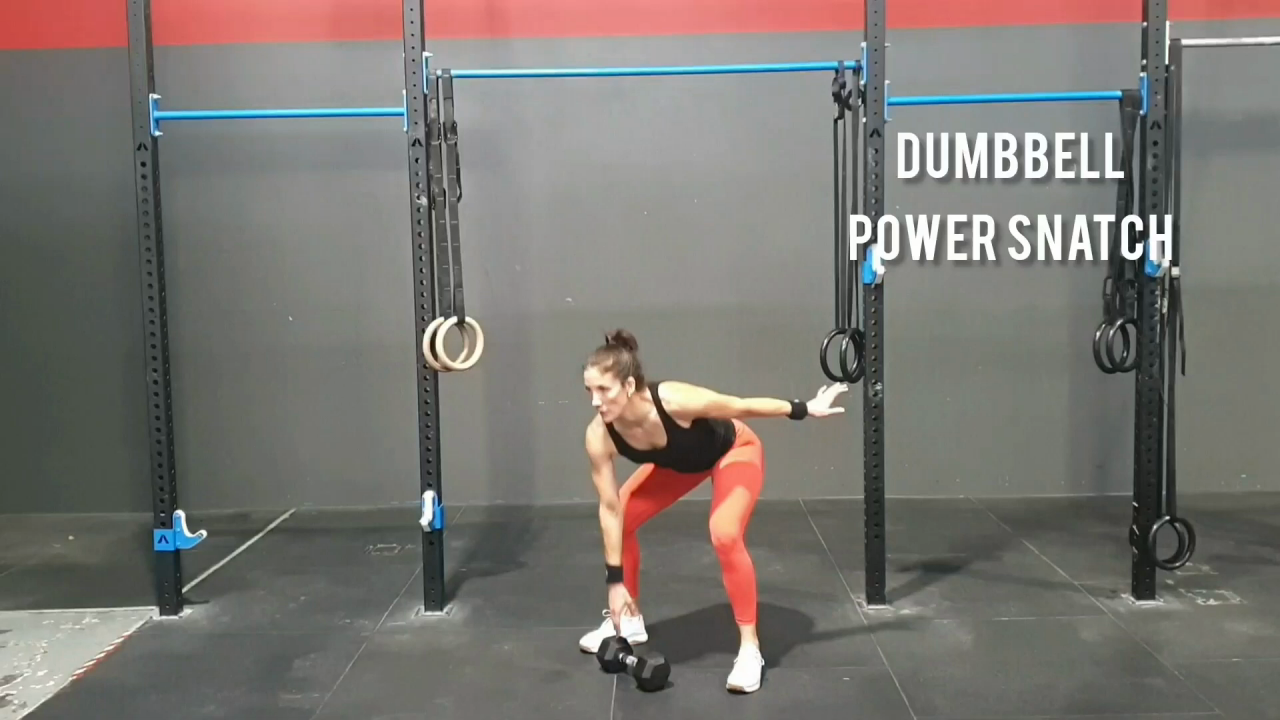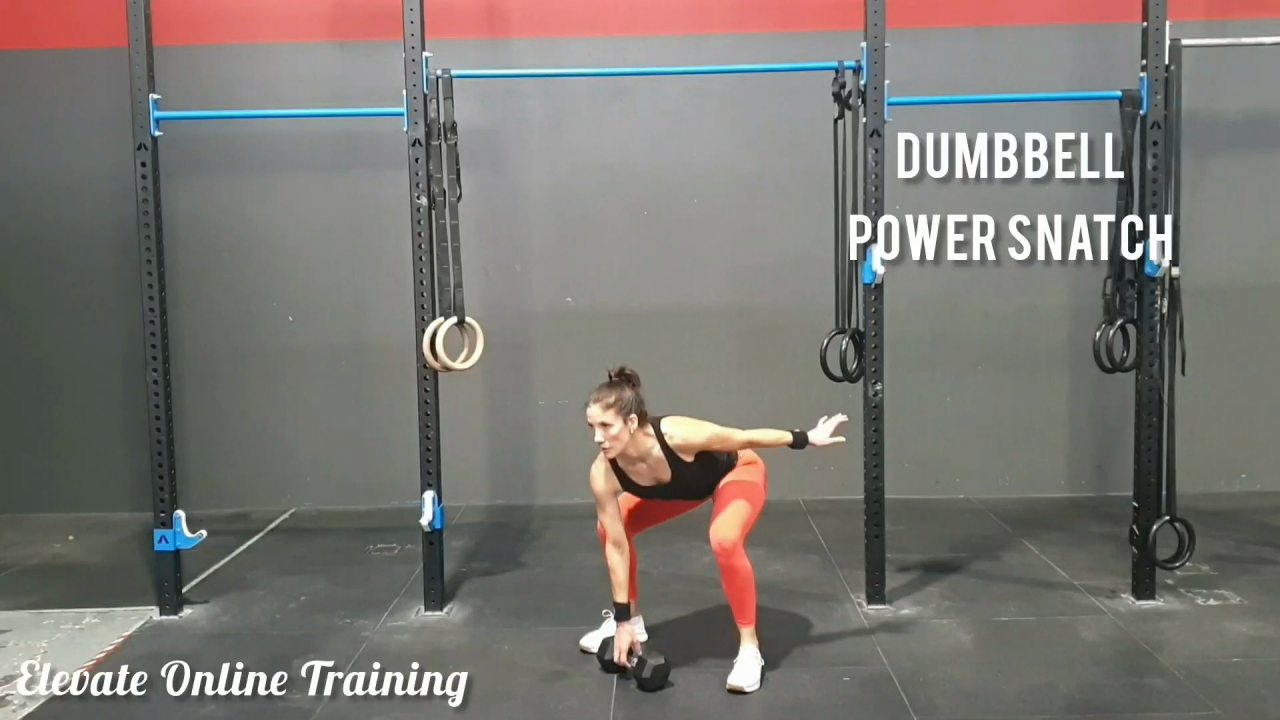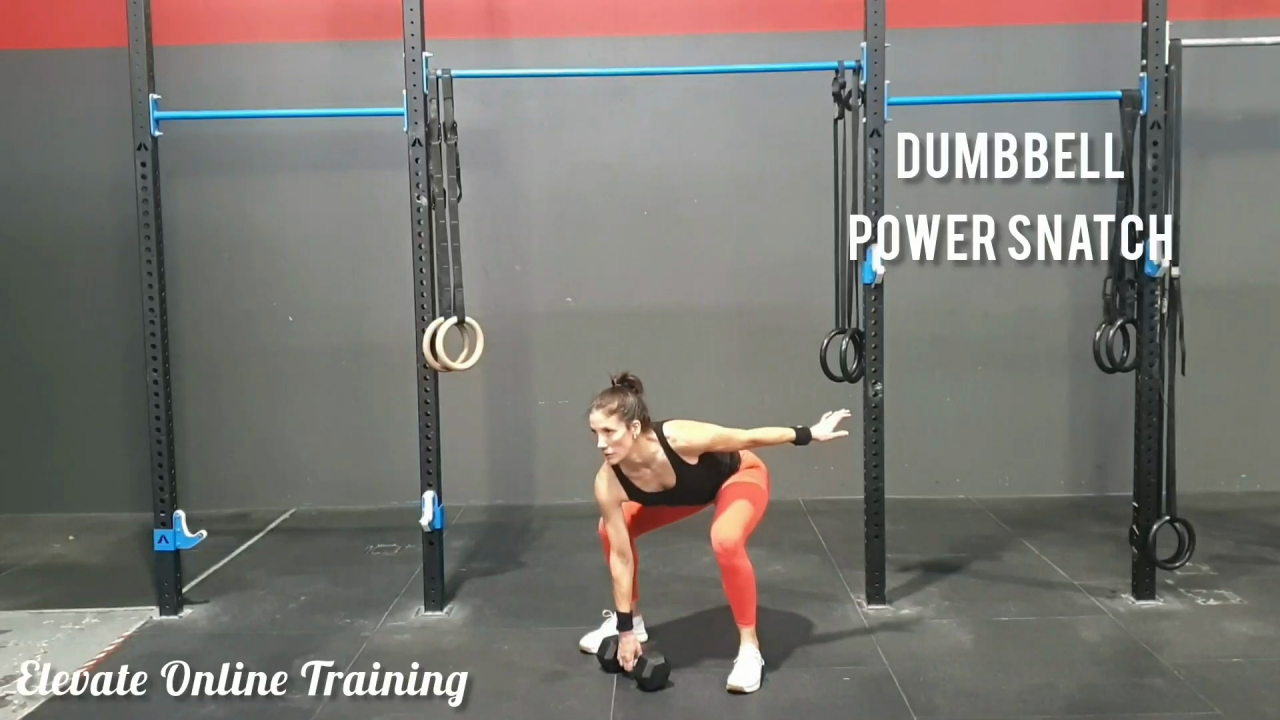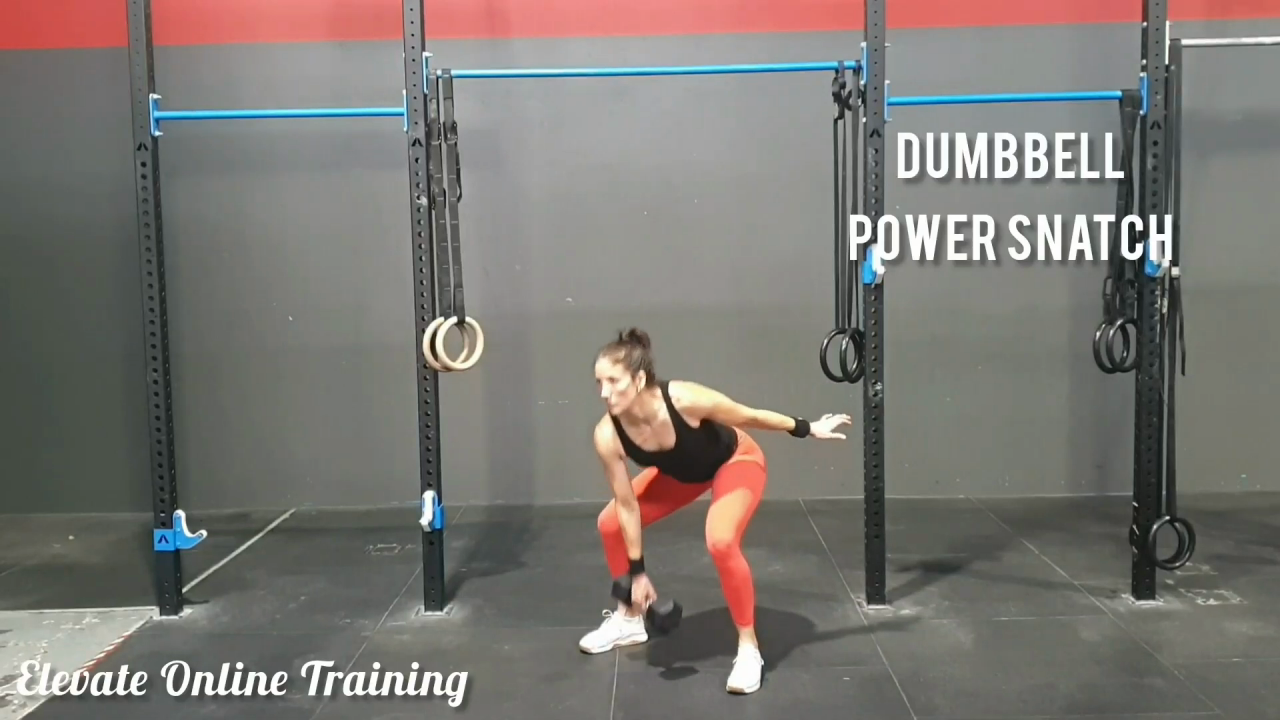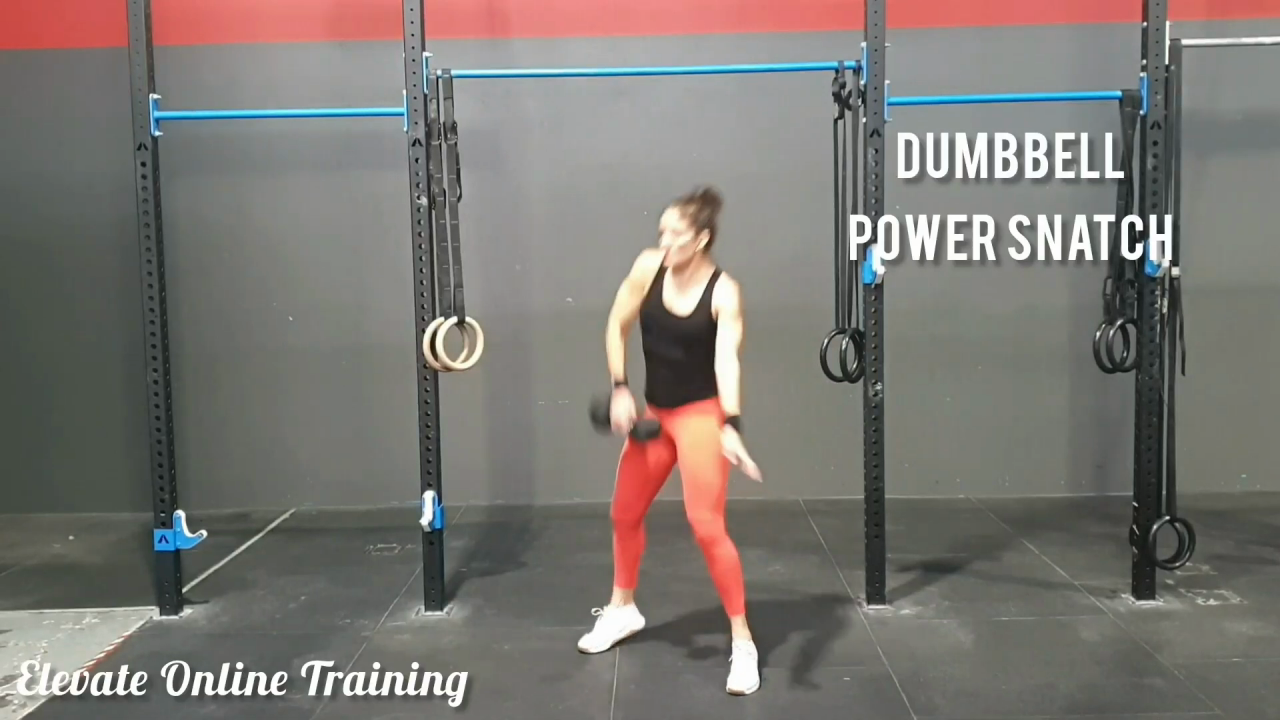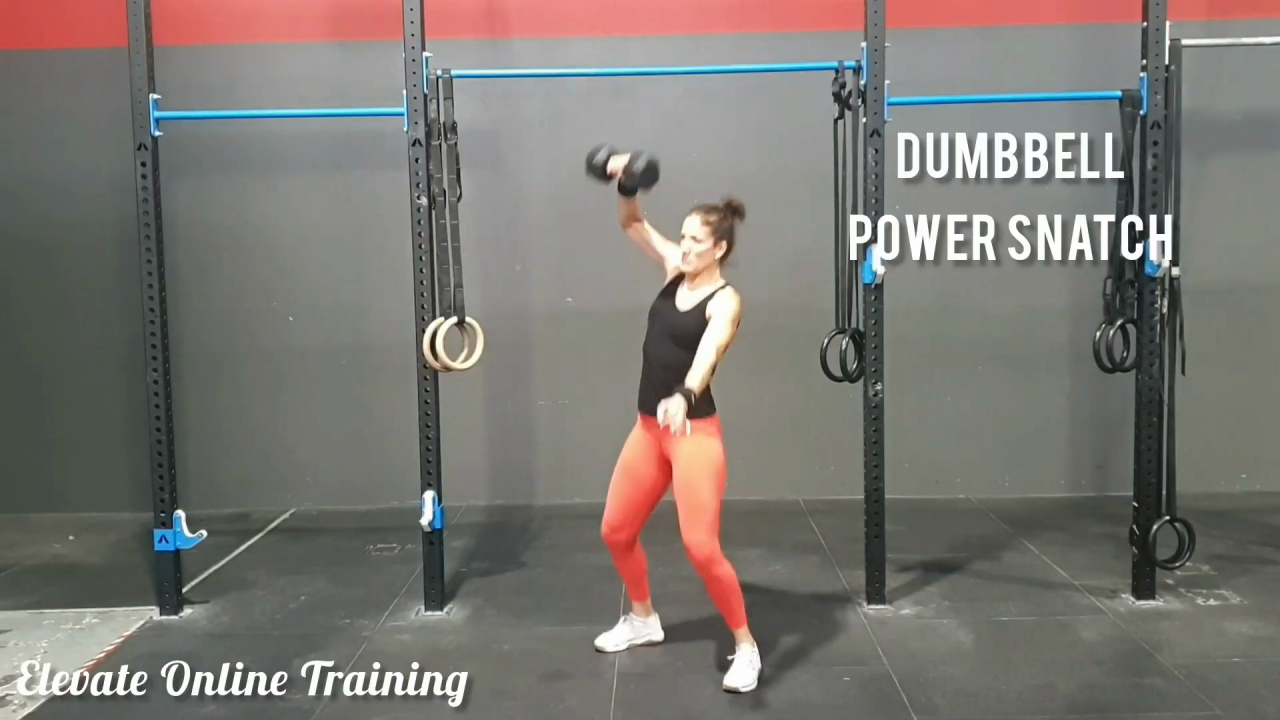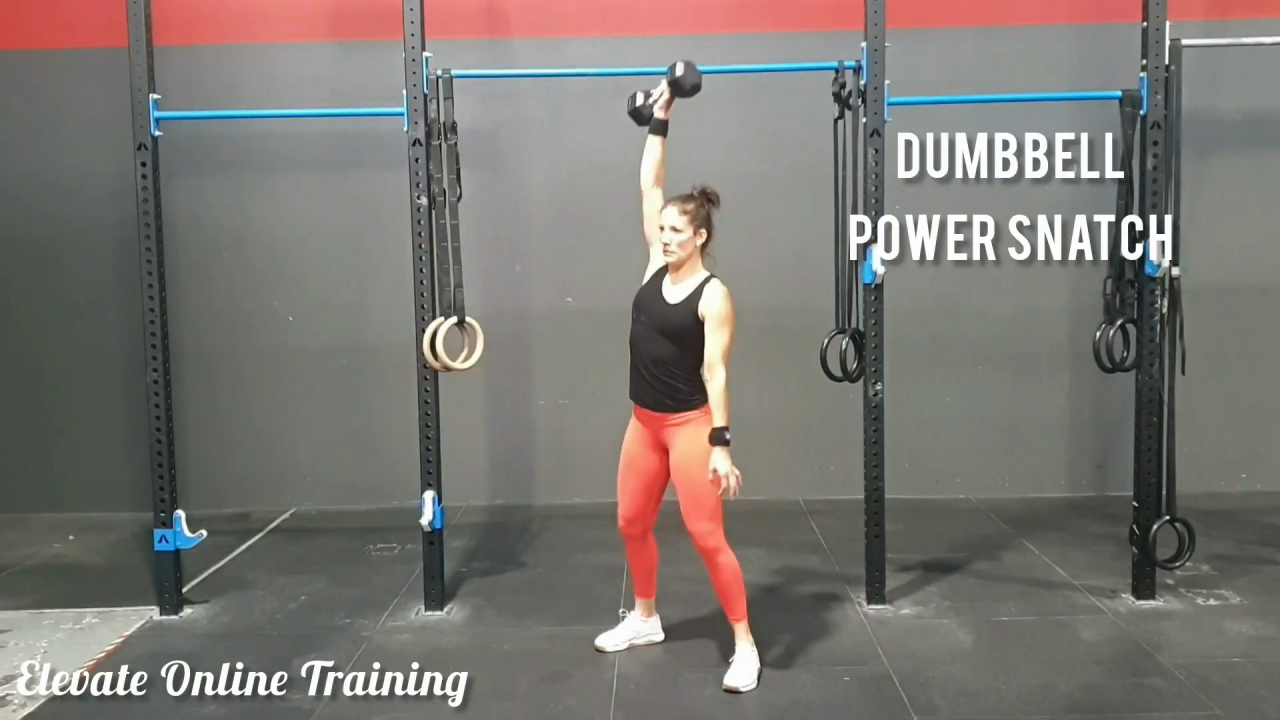
dt=0.3s
person 1, frame 1
left shoulder: (674, 401)
right shoulder: (599, 438)
left elbow: (742, 407)
right elbow: (610, 510)
left wrist: (805, 409)
right wrist: (614, 582)
left hip: (734, 449)
right hip: (680, 462)
left knee: (724, 534)
right knee: (624, 517)
left ankle: (750, 646)
right ankle: (630, 619)
person 1, frame 2
left shoulder: (677, 435)
right shoulder: (603, 473)
left elbow: (745, 438)
right elbow: (615, 545)
left wrist: (805, 439)
right wrist: (622, 619)
left hip: (738, 470)
right hip: (686, 485)
left knee: (724, 540)
right knee: (608, 528)
left ankle: (749, 648)
right ankle: (634, 619)
person 1, frame 3
left shoulder: (680, 439)
right shoulder: (608, 482)
left elbow: (748, 438)
right elbow: (622, 553)
left wrist: (807, 434)
right wrist: (626, 627)
left hip: (741, 475)
right hip: (691, 492)
left knee: (726, 540)
right knee: (610, 531)
left ankle: (750, 647)
right ankle: (626, 618)
person 1, frame 4
left shoulder: (684, 399)
right shoulder: (607, 435)
left elbow: (749, 417)
right elbow: (627, 504)
left wrist: (806, 429)
right wrist: (638, 572)
left hip: (736, 462)
right hip: (681, 474)
left knee: (720, 541)
right knee: (610, 524)
left ankle: (748, 648)
right ankle: (629, 618)
person 1, frame 5
left shoulder: (722, 291)
right shoulder: (651, 268)
left elbow: (727, 361)
right elbow: (617, 328)
left wrist: (732, 428)
right wrist: (619, 390)
left hip: (701, 417)
right hip: (652, 416)
left knee: (706, 527)
right knee: (625, 515)
left ankle: (742, 643)
right ankle: (623, 611)
person 1, frame 6
left shoulder: (726, 301)
right shoulder: (676, 270)
left elbow: (707, 357)
right elbow: (630, 220)
left wrist: (682, 400)
right wrist: (623, 185)
left hip: (695, 431)
right hip: (649, 428)
left knee: (701, 547)
right knee: (616, 531)
left ankle: (746, 646)
right ankle: (643, 618)
person 1, frame 7
left shoulder: (713, 295)
right shoulder: (657, 266)
left elbow: (716, 373)
right elbow: (648, 184)
left wrist: (720, 445)
right wrist: (658, 121)
left hip: (689, 426)
right hip: (643, 423)
left knee: (706, 537)
right knee: (633, 524)
left ankle: (745, 647)
right ankle: (644, 619)
